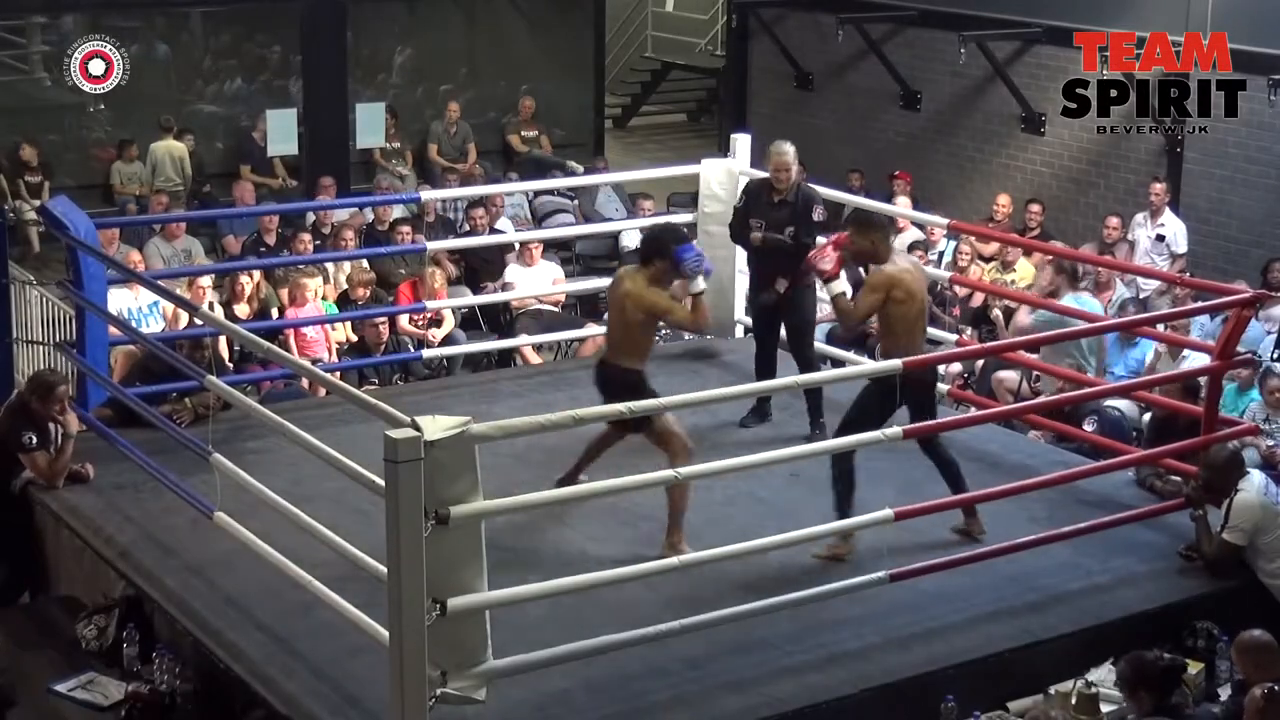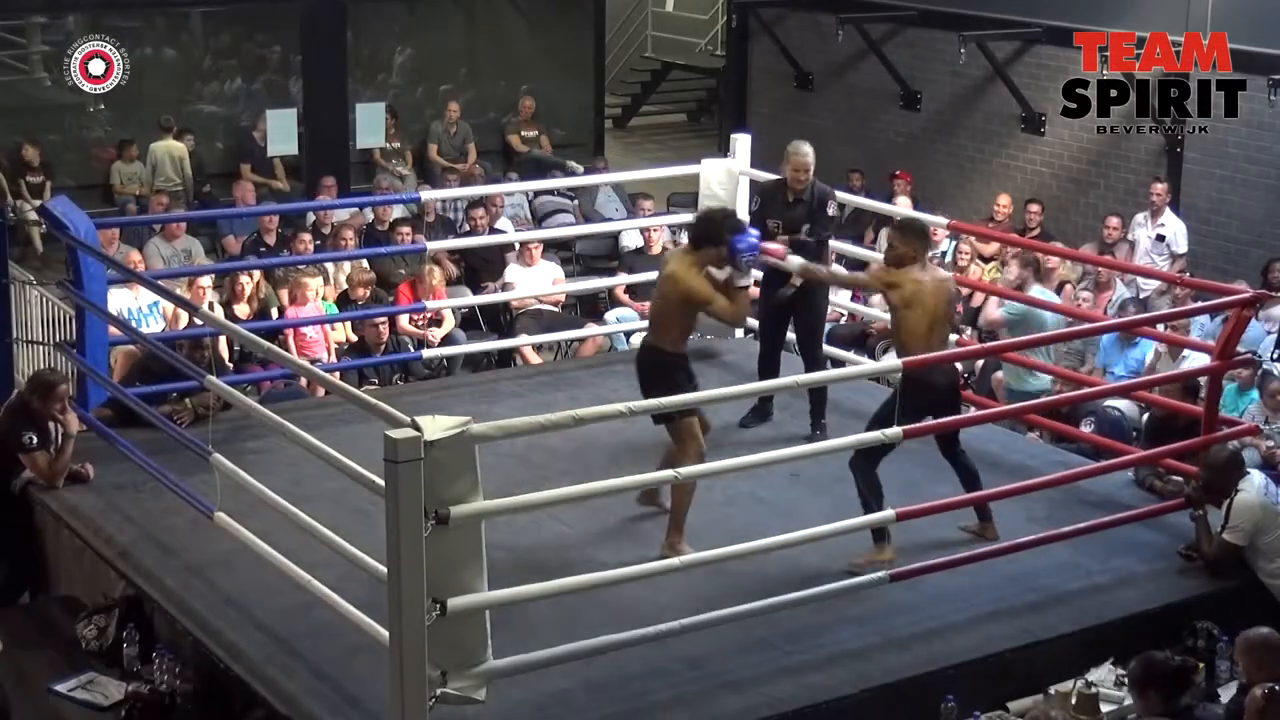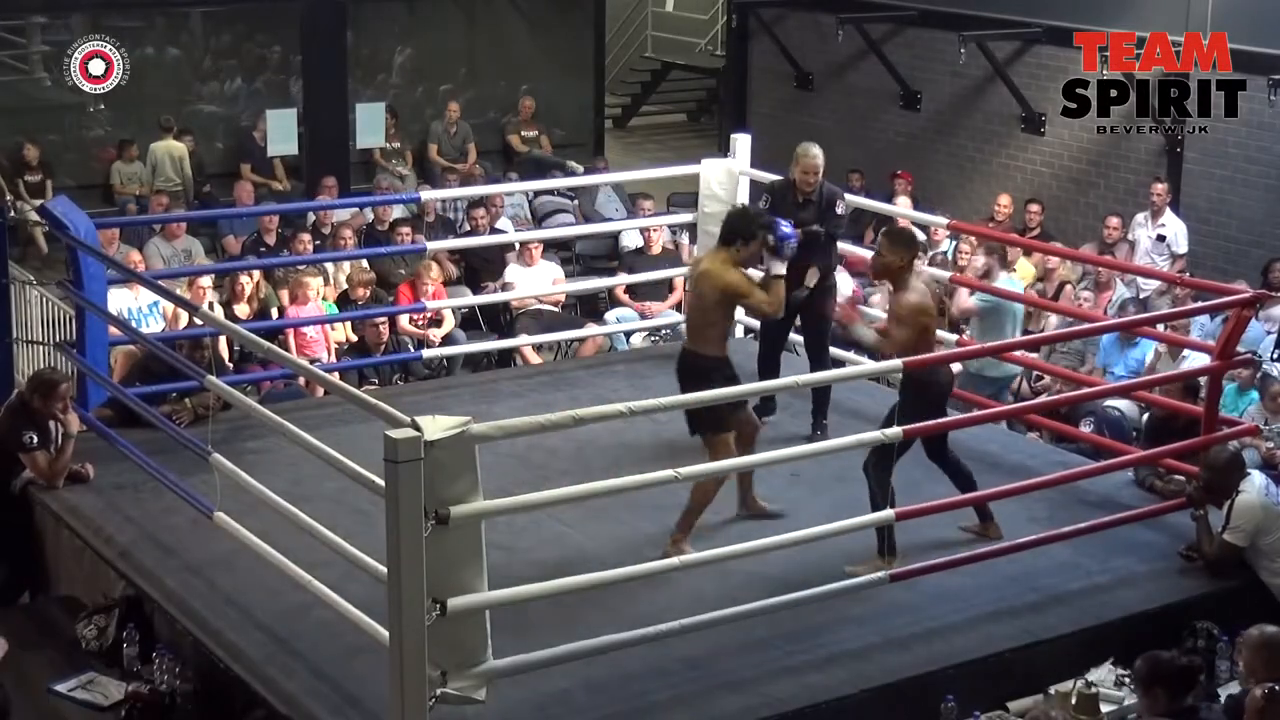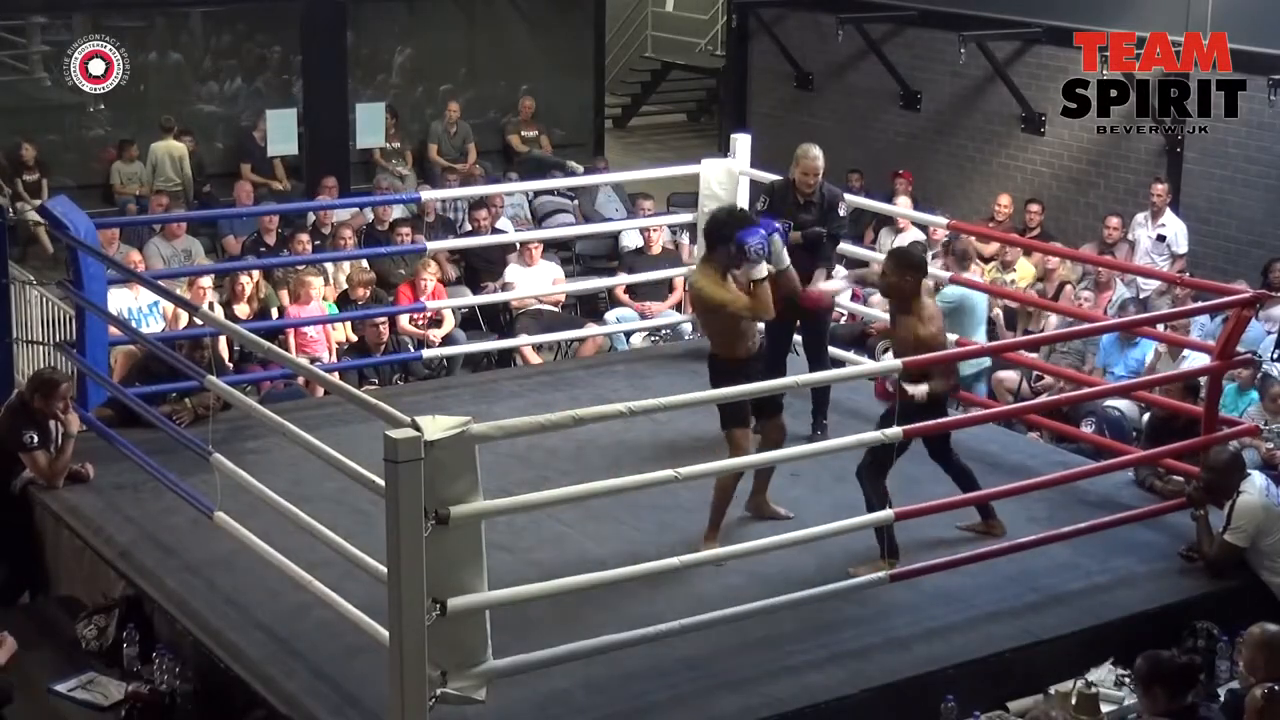
dt=0.2s
person 1, frame 1
left shoulder: (885, 274)
right shoulder: (910, 264)
left elbow: (850, 318)
left wrist: (831, 277)
right wrist: (845, 262)
left hip: (897, 375)
right hip: (924, 368)
left knee: (843, 447)
right knee: (931, 444)
left ankle: (845, 539)
right ankle: (972, 520)
person 1, frame 2
left shoulder: (894, 278)
right shoulder: (948, 280)
left elbow: (833, 277)
left wrist: (785, 258)
left hip: (918, 384)
right hip: (948, 376)
left knee: (862, 461)
right knee: (953, 450)
left ankle: (882, 547)
right ankle: (986, 524)
person 1, frame 3
left shoulder: (911, 300)
right shoulder: (910, 282)
left elbow: (888, 352)
left wrist: (856, 326)
left hip: (924, 388)
right hip: (934, 381)
left knee: (876, 466)
right knee: (940, 452)
left ankle: (886, 558)
right ankle: (987, 523)
person 1, frame 4
left shoulder: (925, 329)
right shoulder: (907, 296)
left elbow: (949, 381)
left wrist: (909, 392)
left hip: (918, 399)
right hip: (923, 395)
left knee: (870, 472)
right knee: (945, 456)
left ankle: (888, 559)
right ankle: (990, 521)
person 2, frame 1
left shoulder: (627, 275)
right shoulder: (647, 296)
left elbow: (668, 301)
right elbow: (700, 324)
left wrist: (689, 279)
right wrist: (696, 281)
left hip: (611, 370)
right hip: (625, 380)
left knee: (622, 428)
right knee: (680, 447)
left ankle: (570, 479)
right ankle: (674, 542)
person 2, frame 2
left shoulder: (686, 260)
right shoulder: (687, 279)
left elbow: (722, 287)
right elbow: (737, 318)
left wrist: (737, 272)
right wrist: (742, 272)
left hip: (669, 357)
right hip: (662, 363)
left knee: (699, 427)
right knee: (693, 449)
left ankle: (651, 491)
right ankle: (674, 544)
person 2, frame 3
left shoulder: (714, 261)
right shoulder: (719, 275)
left elbow: (764, 295)
right elbow: (774, 310)
left wrist: (774, 264)
right wrist: (778, 266)
left hip: (715, 362)
right hip: (700, 369)
left knee: (750, 428)
right knee: (723, 458)
left ankle: (748, 501)
right ankle: (678, 540)
person 2, frame 4
left shoulder: (737, 264)
right shoulder: (705, 285)
right elbow: (763, 313)
left wrist: (777, 252)
right wrist: (758, 267)
left hip: (756, 358)
right hip: (729, 368)
left knee: (776, 433)
right knee: (741, 455)
left ankle: (758, 500)
right ankle: (711, 536)
person 3, frame 1
left shoulder: (809, 198)
right shoulder: (752, 191)
left elbow: (803, 249)
right elbow: (736, 232)
left wrist: (779, 288)
right wrist: (763, 238)
left hip: (797, 284)
right hip: (760, 281)
left knee: (803, 350)
right knee: (764, 345)
left ankle: (817, 420)
right ankle: (762, 406)
person 3, frame 2
left shoulder: (824, 197)
right shoulder: (767, 191)
left elbow: (817, 246)
left wrist: (793, 284)
right wrist: (790, 241)
left hip: (809, 285)
right hip: (773, 280)
left knee: (811, 351)
right knee: (769, 345)
left ankle: (819, 420)
right ankle: (764, 406)
person 3, frame 3
left shoulder: (833, 197)
right shoulder: (775, 191)
left elbow: (827, 246)
left wrist: (807, 286)
right wrist: (801, 234)
left hip: (818, 285)
right hip: (780, 281)
left knee: (818, 352)
right knee: (769, 345)
left ankle: (820, 420)
right ankle: (766, 404)
person 3, frame 4
left shoulder: (833, 198)
right shoulder: (775, 191)
left elbow: (830, 246)
left wrist: (815, 285)
right wrist: (801, 236)
left hip: (816, 285)
left knee: (817, 353)
right knee: (775, 349)
left ankle: (820, 421)
person 4, frame 1
left shoulder: (42, 412)
right shoulder: (20, 425)
left elbow: (51, 460)
right elbow: (53, 479)
left wrist: (73, 470)
right wrist: (70, 434)
left knee: (26, 560)
right knee: (21, 566)
person 4, frame 2
left shoulder: (42, 412)
right shoulder: (20, 425)
left elbow: (51, 461)
right elbow: (53, 479)
left wrist: (74, 470)
right wrist: (70, 434)
left knee: (27, 560)
right knee: (21, 567)
person 4, frame 3
left shoulder: (42, 412)
right shoulder: (20, 424)
left elbow: (51, 461)
right elbow: (53, 479)
left wrist: (74, 470)
right wrist: (70, 434)
left knee: (27, 560)
right knee: (22, 567)
person 4, frame 4
left shoulder: (41, 412)
right shoulder: (20, 424)
left elbow: (52, 462)
right elbow: (53, 479)
left wrist: (74, 470)
right wrist: (70, 434)
left knee: (28, 562)
right knee: (23, 568)
